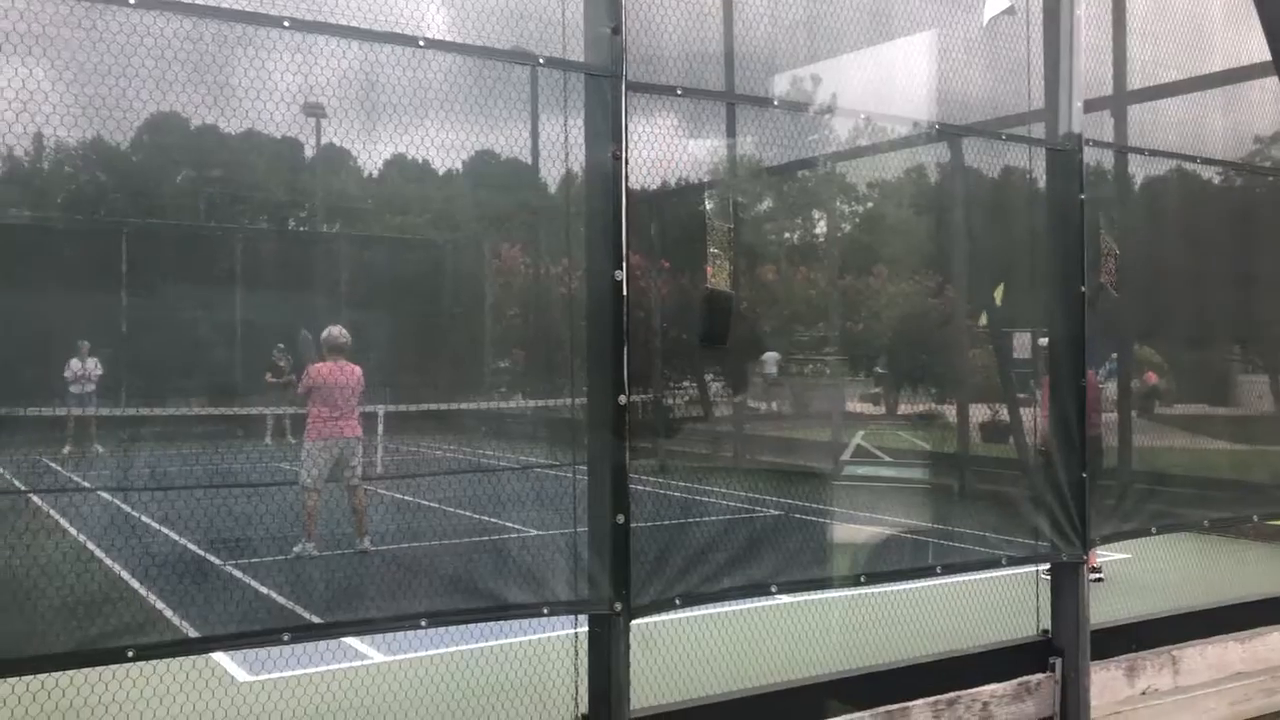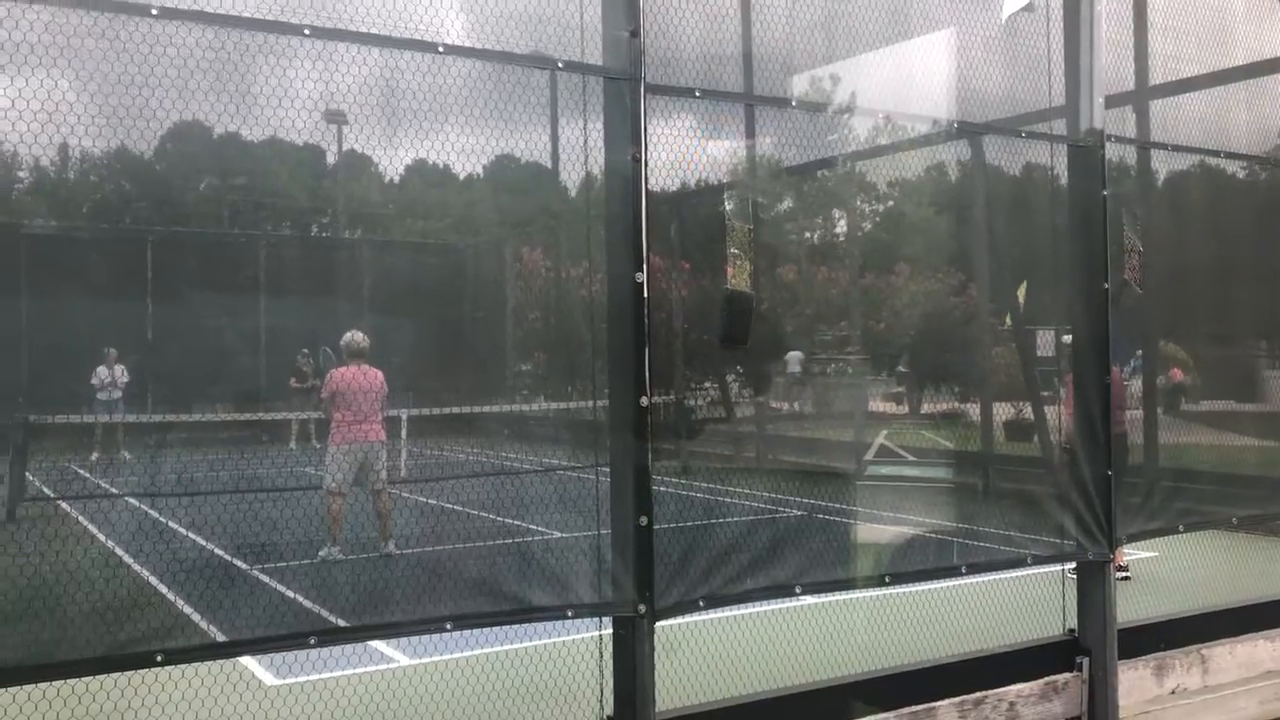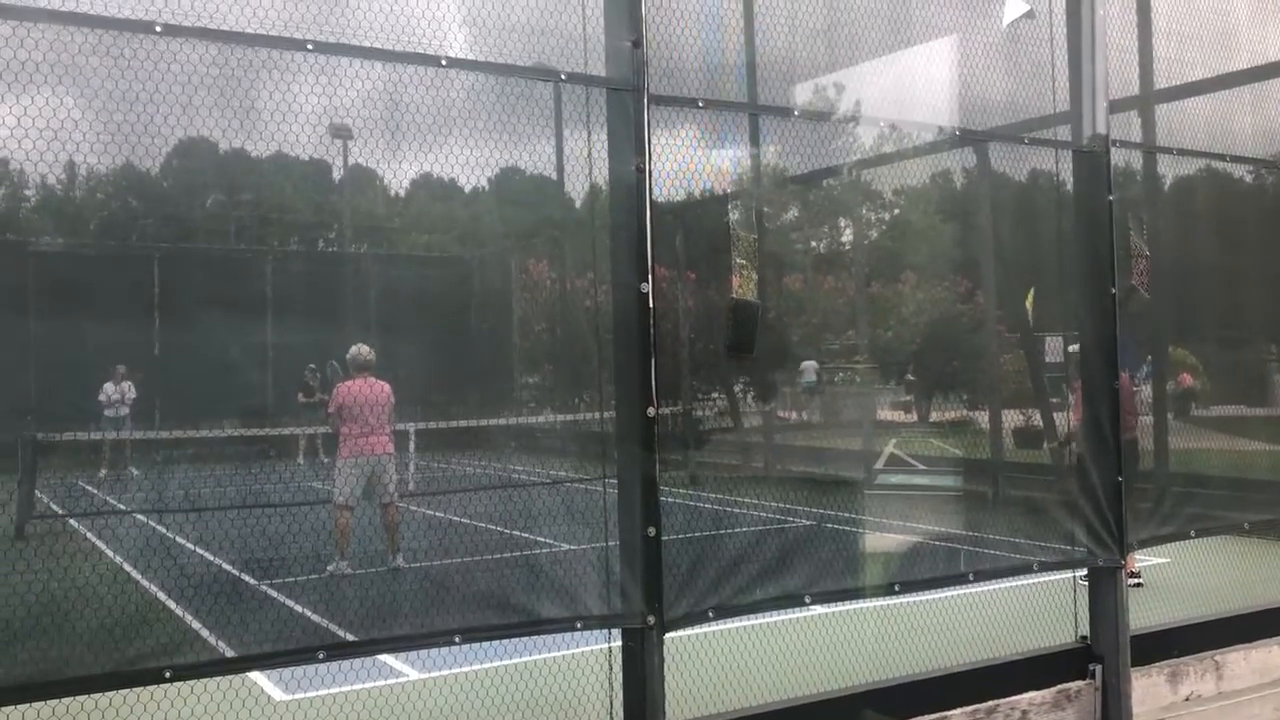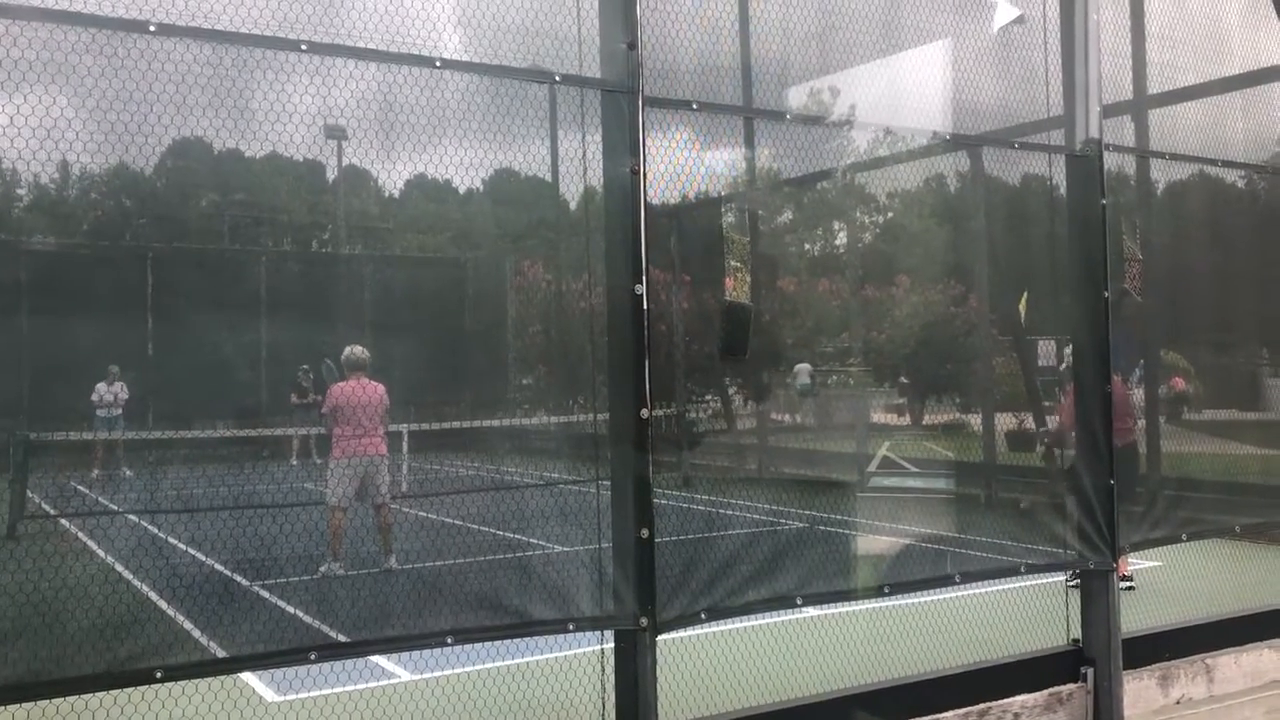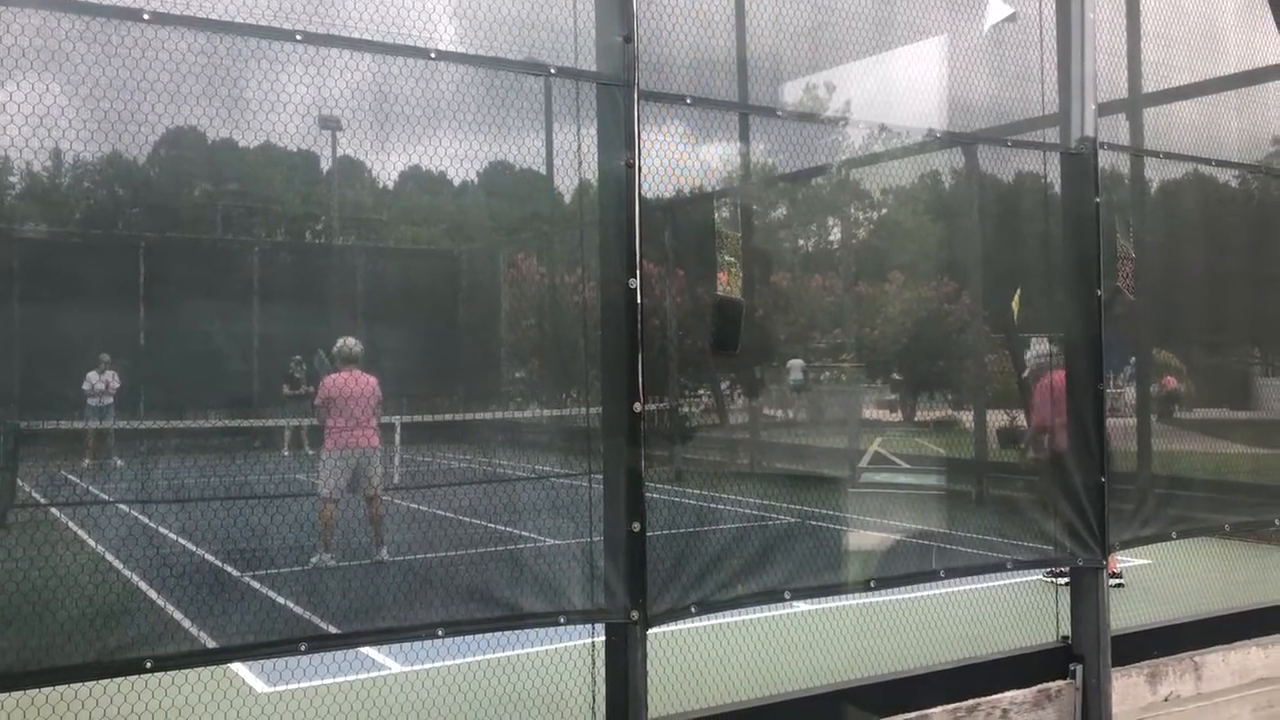
dt=0.5s
person 1, frame 1
right shoulder: (1090, 376)
left elbow: (1049, 420)
right elbow: (1096, 412)
left wrist: (1044, 446)
right hip: (1090, 444)
right ankle: (1092, 563)
person 1, frame 2
right shoulder: (1115, 373)
left elbow: (1073, 416)
right elbow: (1121, 408)
left wrist: (1068, 445)
right hip: (1116, 442)
right ankle: (1119, 562)
person 1, frame 3
right shoulder: (1124, 378)
left elbow: (1084, 423)
right elbow: (1133, 416)
left wrist: (1066, 440)
right hip: (1127, 447)
right ankle: (1131, 569)
person 1, frame 4
left shoulder: (1077, 387)
right shoulder: (1117, 381)
left elbow: (1065, 427)
right elbow: (1131, 418)
left wrist: (1048, 444)
right hip: (1127, 451)
right ankle: (1123, 572)
person 1, frame 5
left shoulder: (1045, 384)
left elbow: (1040, 425)
left wrist: (1028, 446)
left hip: (1067, 452)
left ankle: (1064, 568)
right ankle: (1112, 569)
person 2, frame 1
left shoulder: (314, 371)
right shoulder: (357, 372)
left elbow: (301, 396)
left hip: (320, 437)
right hip: (351, 435)
left knee: (311, 488)
right knee: (356, 487)
left ankle: (309, 542)
right ankle: (363, 538)
person 2, frame 2
left shoulder: (335, 376)
right shoulder: (379, 376)
left elbow: (328, 410)
left hip: (344, 441)
right hip: (375, 439)
left knee: (335, 492)
right knee: (380, 491)
left ankle: (334, 546)
right ankle: (387, 542)
person 2, frame 3
left shoulder: (341, 390)
right shoulder: (386, 389)
left elbow: (336, 426)
left hip: (352, 454)
right hip: (383, 452)
left knee: (344, 506)
right knee: (389, 504)
left ankle: (342, 561)
right ankle: (396, 556)
person 2, frame 4
left shoulder: (335, 391)
right shoulder: (380, 390)
left elbow: (331, 427)
right elbow: (384, 424)
left hip: (345, 455)
right hip: (376, 453)
left knee: (337, 508)
right knee: (382, 505)
left ankle: (335, 562)
right ankle: (389, 557)
person 2, frame 5
left shoulder: (328, 383)
right shoulder: (372, 382)
left elbow: (323, 418)
left hip: (338, 446)
right hip: (369, 444)
left knee: (328, 499)
right knee: (374, 497)
left ankle: (326, 553)
right ankle: (380, 549)
